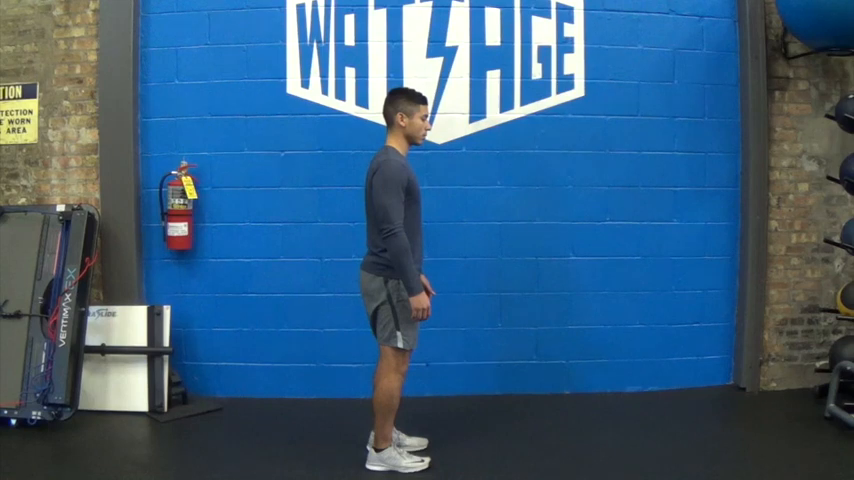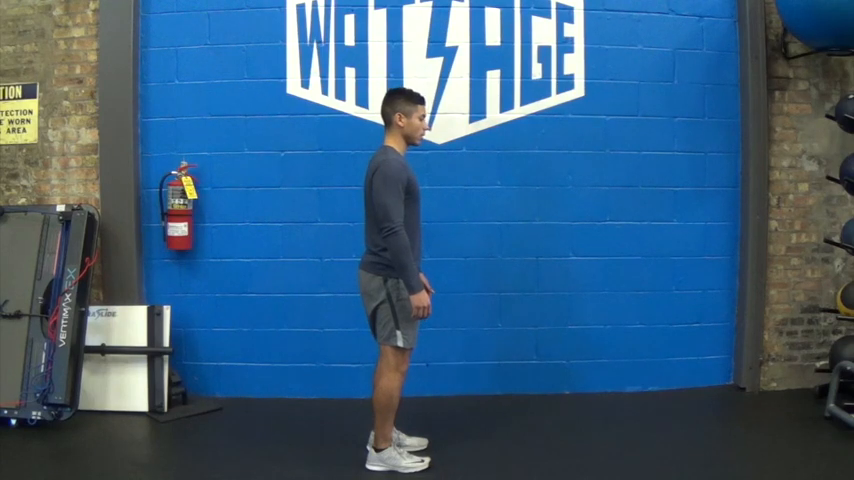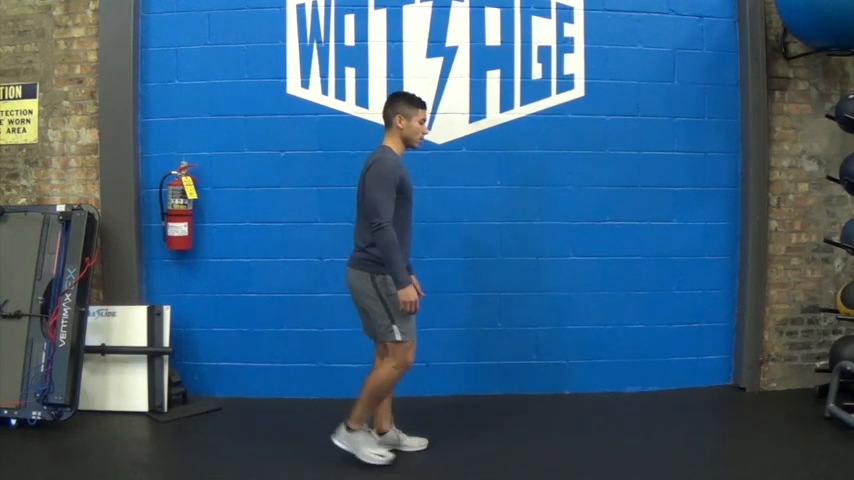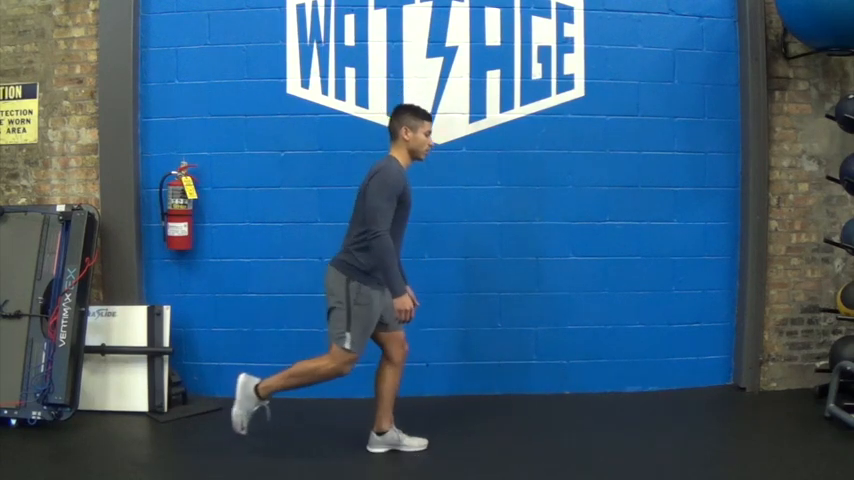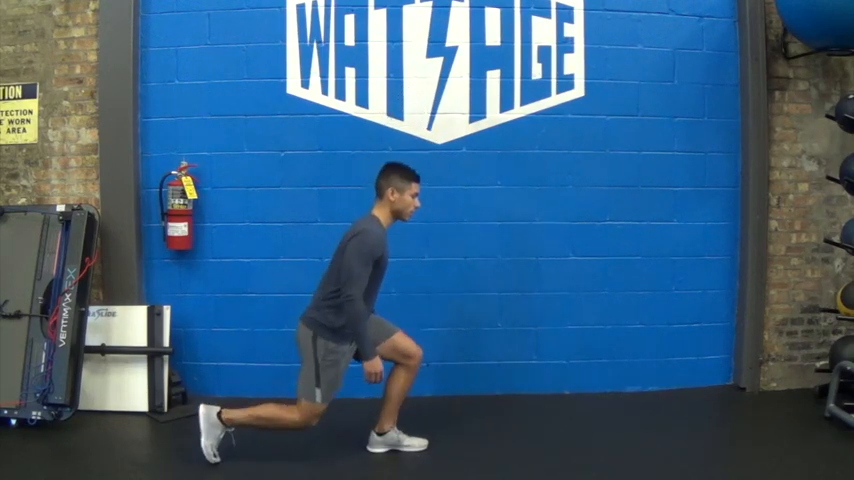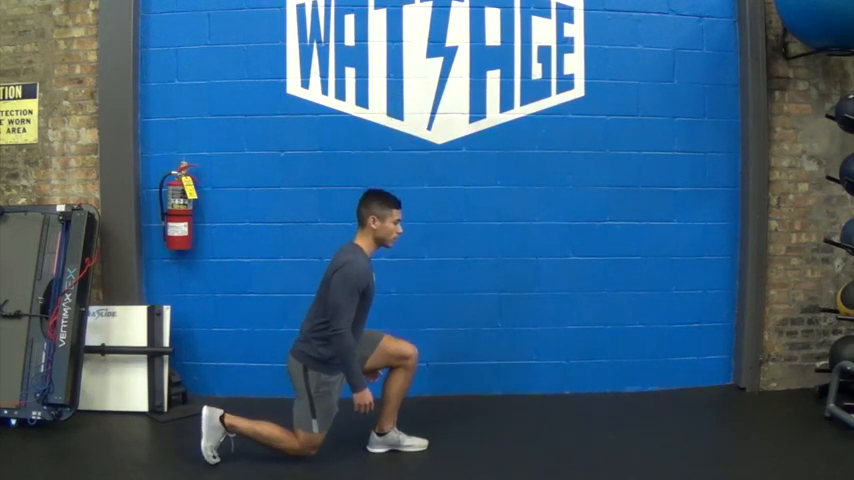
dt=0.4s
person 1, frame 1
left shoulder: (394, 163)
right shoulder: (390, 167)
right elbow: (392, 233)
left wrist: (416, 275)
right wrist: (414, 288)
left hip: (393, 275)
right hip: (390, 280)
left knee: (393, 359)
right knee: (395, 363)
left ankle: (385, 435)
right ankle: (381, 451)
person 1, frame 2
left shoulder: (391, 162)
right shoulder: (390, 166)
right elbow: (393, 232)
left wrist: (415, 275)
right wrist: (414, 287)
left hip: (389, 275)
right hip: (388, 279)
left knee: (391, 358)
right knee: (396, 363)
left ankle: (384, 434)
right ankle: (382, 451)
person 1, frame 3
left shoulder: (390, 163)
right shoulder: (384, 164)
right elbow: (381, 228)
left wrist: (405, 275)
right wrist: (401, 283)
left hip: (382, 273)
right hip: (375, 275)
left knee: (389, 353)
right knee: (401, 357)
left ankle: (382, 430)
right ankle: (353, 428)
person 1, frame 4
left shoulder: (394, 174)
right shoulder: (389, 174)
right elbow: (378, 236)
left wrist: (401, 285)
right wrist: (399, 291)
left hip: (372, 280)
right hip: (356, 280)
left knee: (396, 350)
right knee: (338, 362)
left ankle: (384, 432)
right ankle: (257, 391)
person 1, frame 5
left shoulder: (372, 230)
right shoulder: (369, 236)
right elbow: (351, 297)
left wrist: (370, 341)
right wrist: (369, 355)
left hip: (348, 322)
right hip: (329, 332)
left knee: (411, 355)
right knee: (305, 415)
left ankle: (384, 433)
right ankle: (220, 418)
person 1, frame 6
left shoulder: (356, 257)
right shoulder: (353, 267)
right elbow: (339, 331)
left wrist: (363, 362)
right wrist: (358, 386)
left hip: (334, 348)
right hip: (319, 360)
left knee: (407, 355)
right knee: (305, 445)
left ankle: (385, 433)
right ankle: (223, 421)
